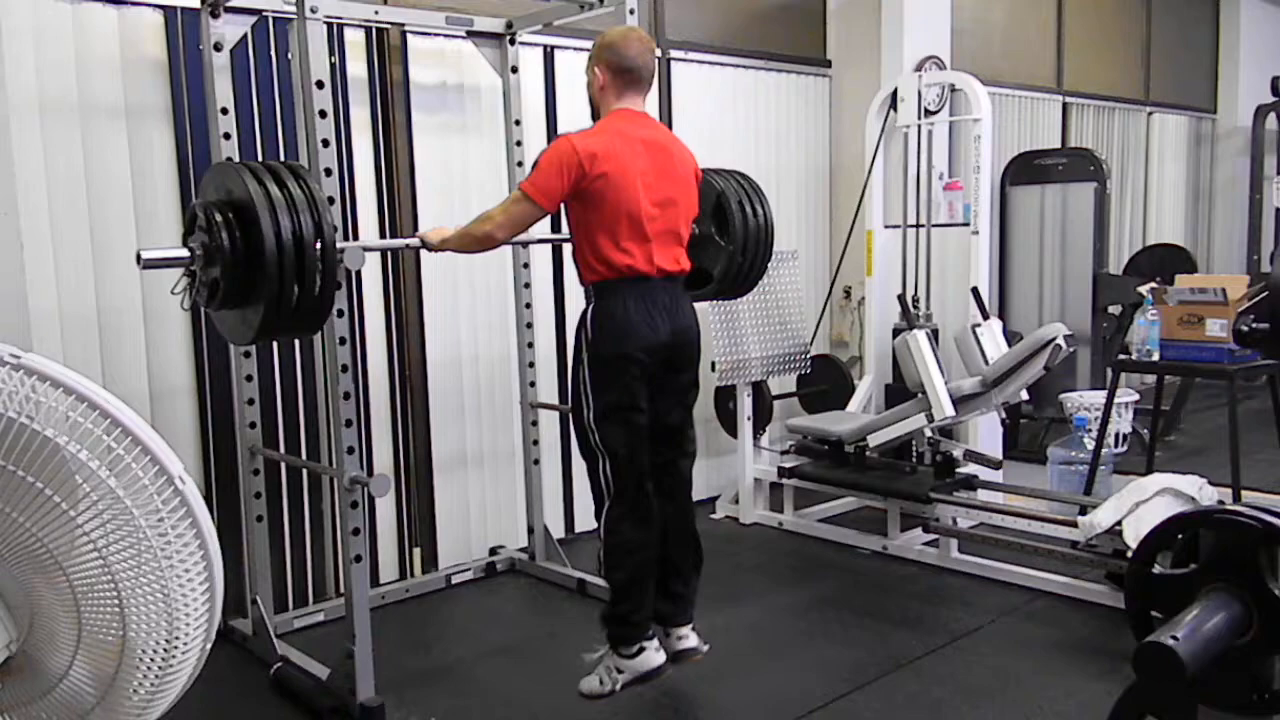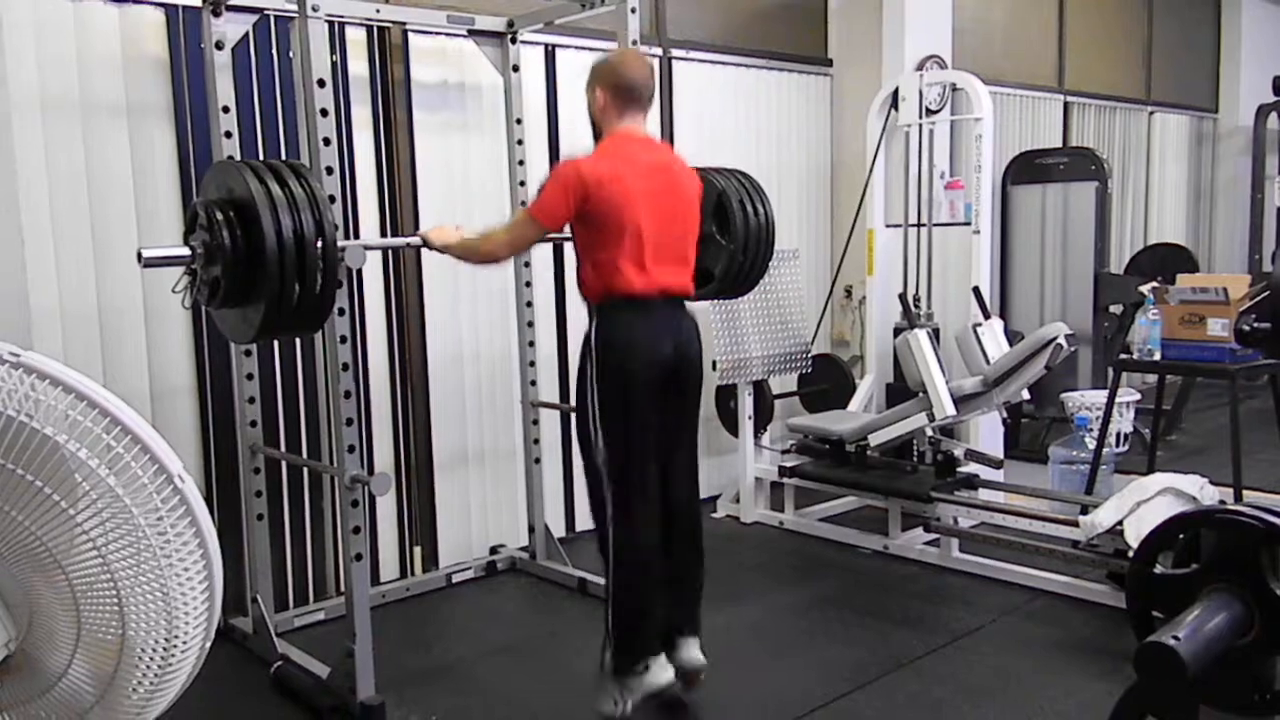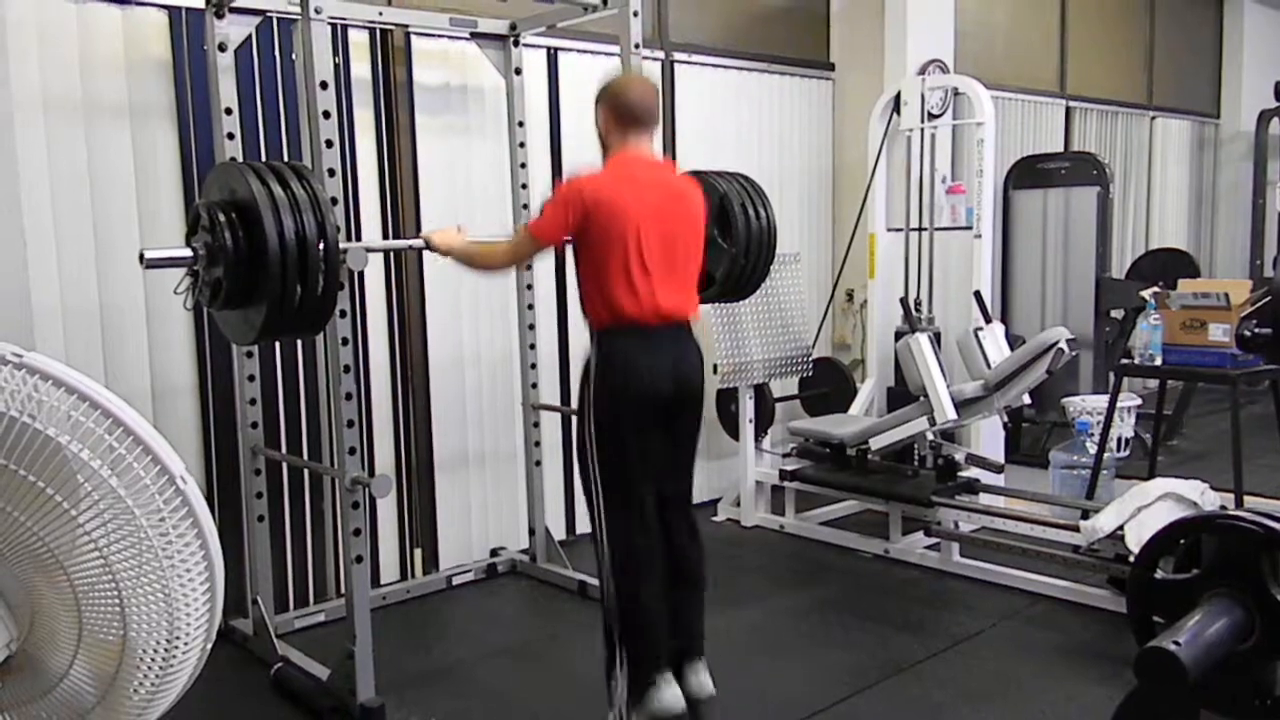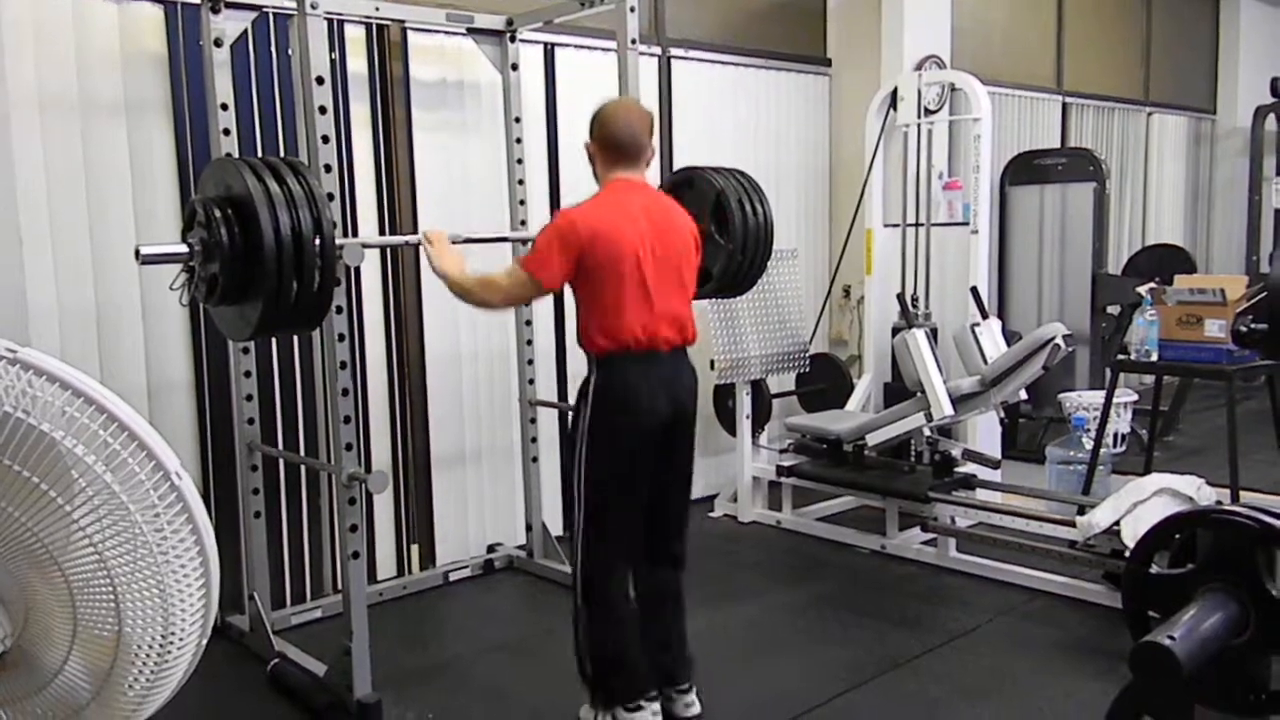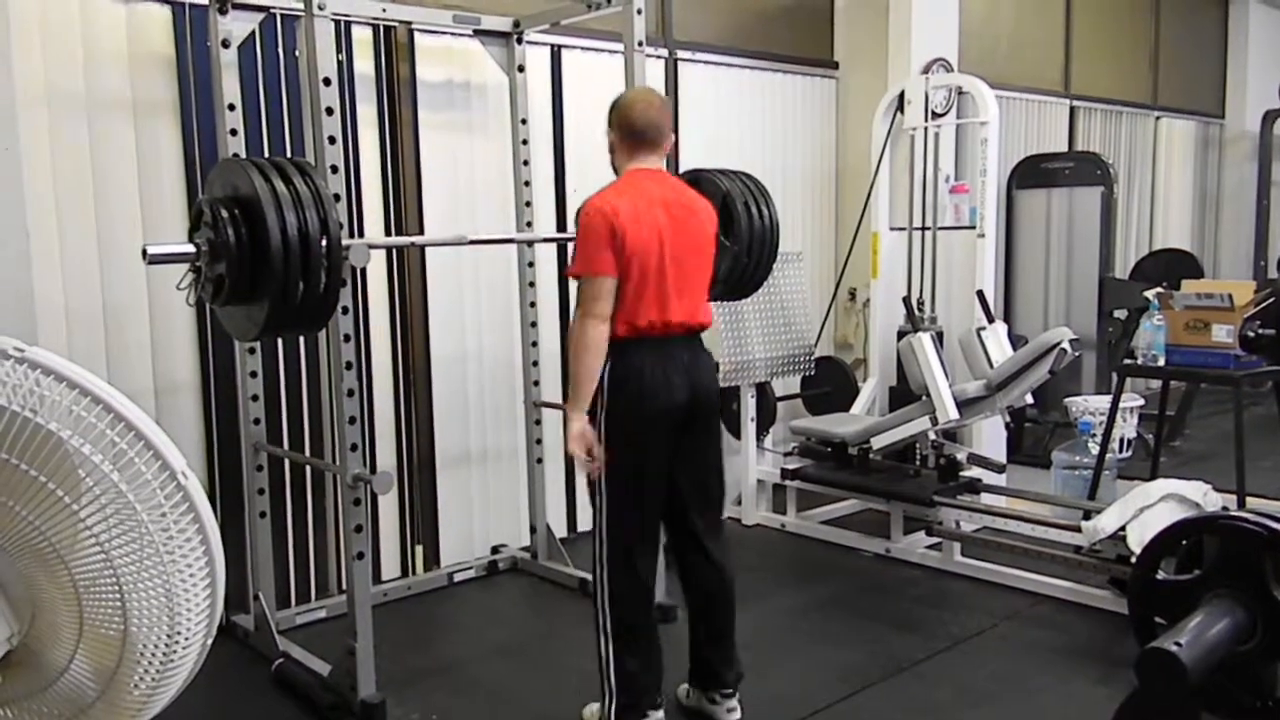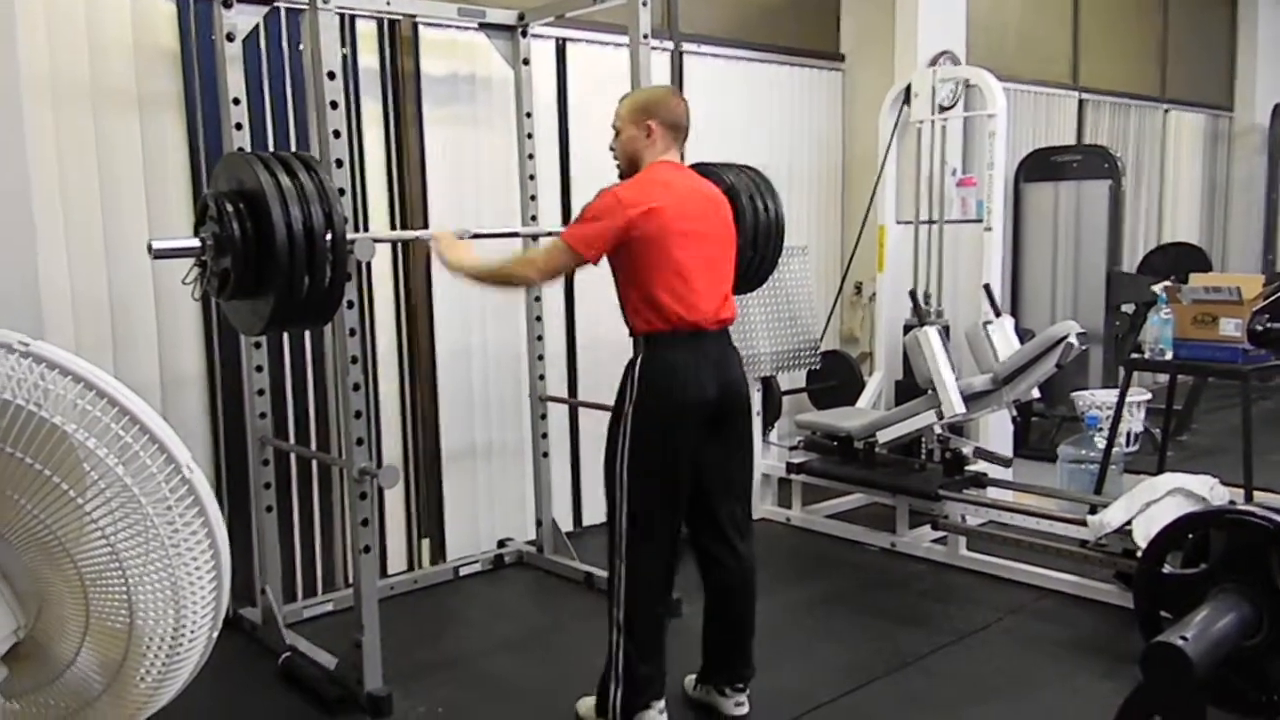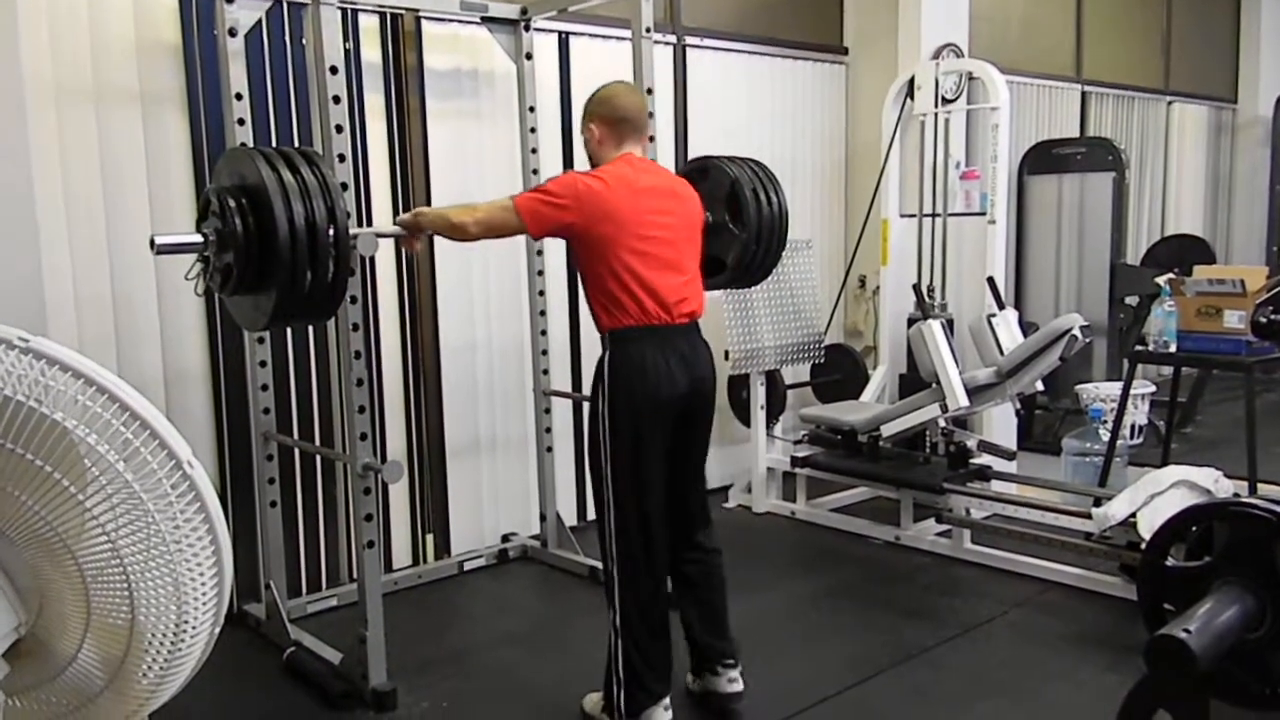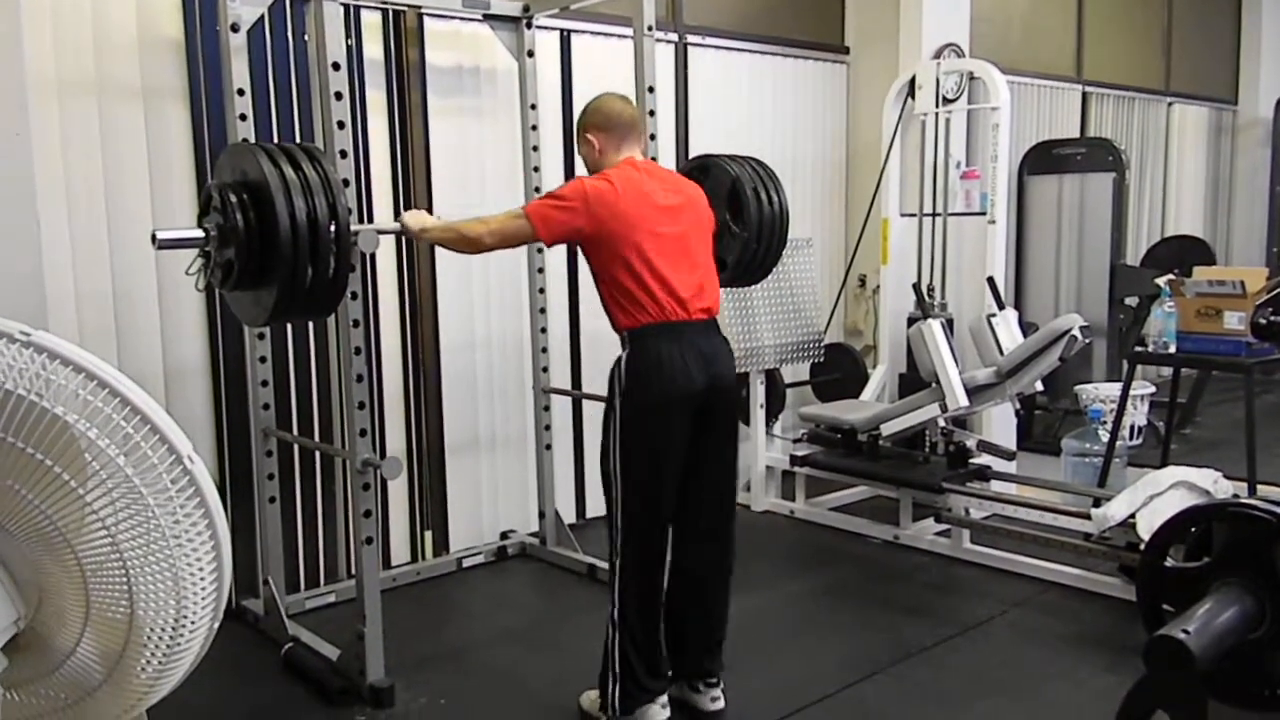
dt=0.4s
person 1, frame 1
left shoulder: (580, 150)
right shoulder: (680, 154)
left elbow: (502, 227)
left wrist: (446, 240)
left hip: (618, 319)
right hip: (677, 314)
left knee: (622, 484)
right knee: (670, 475)
left ankle: (632, 642)
right ankle: (676, 621)
person 1, frame 2
left shoulder: (585, 172)
right shoulder: (684, 172)
left elbow: (505, 245)
left wrist: (450, 243)
left hip: (623, 338)
right hip: (680, 333)
left knee: (625, 504)
right knee: (675, 494)
left ankle: (639, 662)
right ankle: (682, 637)
person 1, frame 3
left shoulder: (587, 191)
right shoulder: (689, 193)
left elbow: (505, 258)
left wrist: (454, 246)
left hip: (625, 361)
right hip: (682, 356)
left knee: (625, 525)
right knee: (673, 515)
right ankle: (688, 661)
person 1, frame 4
left shoulder: (581, 223)
right shoulder: (682, 220)
left elbow: (504, 294)
left wrist: (449, 269)
left hip: (621, 388)
right hip: (678, 380)
left knee: (605, 551)
right knee: (662, 546)
person 1, frame 5
left shoulder: (605, 209)
right shoulder: (701, 208)
left elbow: (594, 318)
left wrist: (577, 412)
left hip: (636, 376)
right hip: (696, 369)
left knee: (628, 549)
right knee: (702, 537)
person 1, frame 6
left shoulder: (628, 199)
right shoulder: (714, 199)
left elbow: (538, 268)
left wrist: (463, 261)
left hip: (665, 371)
right hip: (724, 365)
left knee: (644, 542)
right knee: (726, 533)
person 1, frame 7
left shoulder: (584, 193)
right shoulder: (684, 194)
left elbow: (474, 223)
left wrist: (422, 219)
left hip: (636, 366)
right hip: (693, 358)
left knee: (634, 536)
right knee: (689, 522)
right ankle: (718, 663)
person 1, frame 8
left shoulder: (593, 196)
right shoulder: (689, 192)
left elbow: (484, 235)
left wrist: (427, 227)
left hip: (655, 365)
right hip: (714, 356)
left knee: (639, 537)
right knee: (707, 528)
